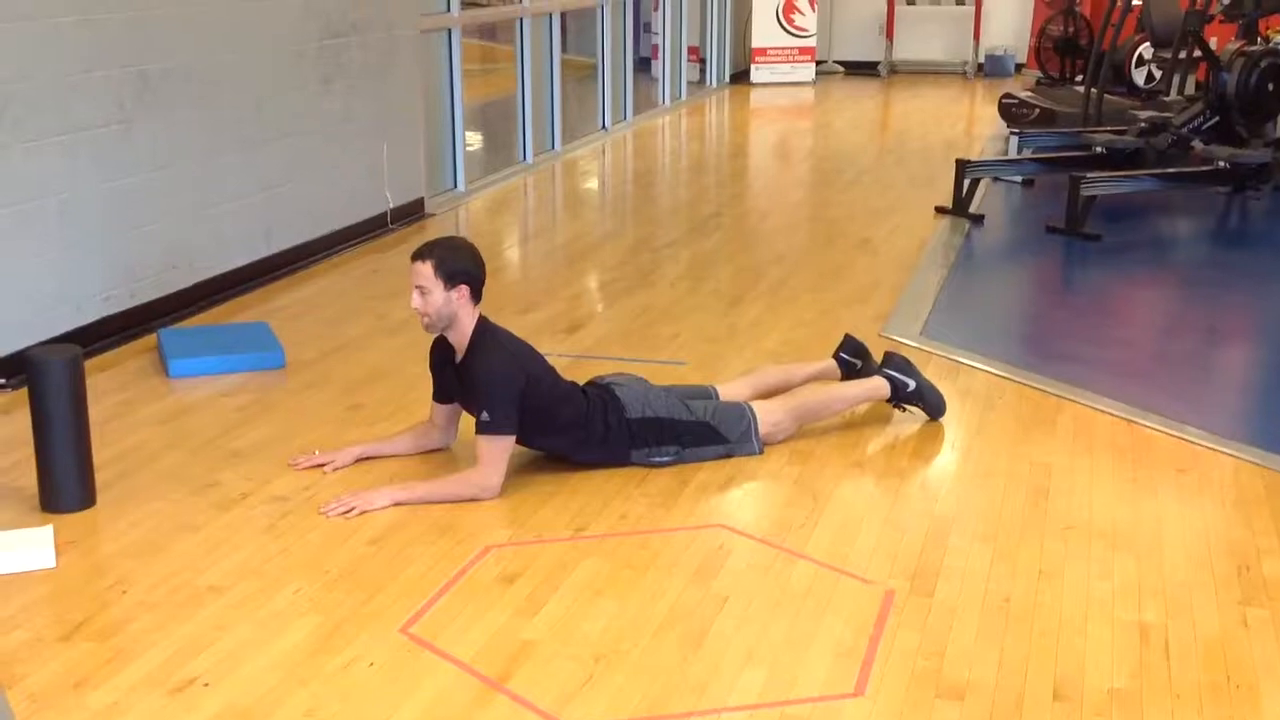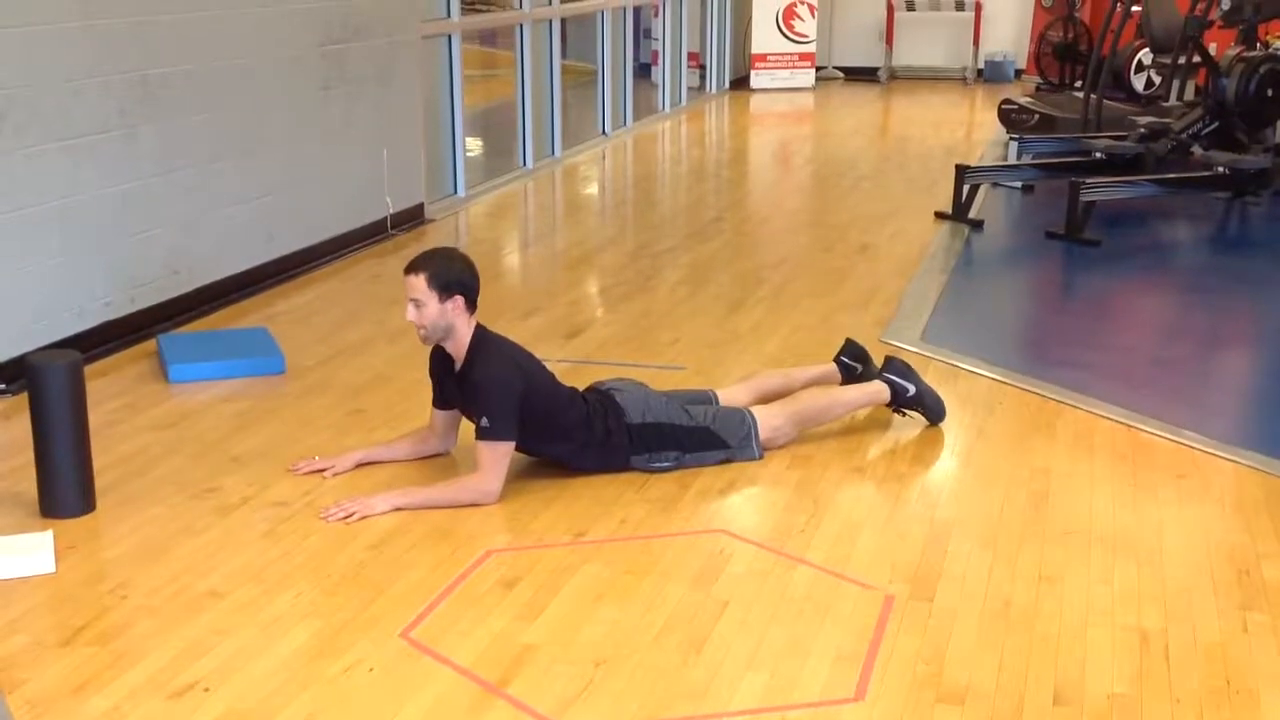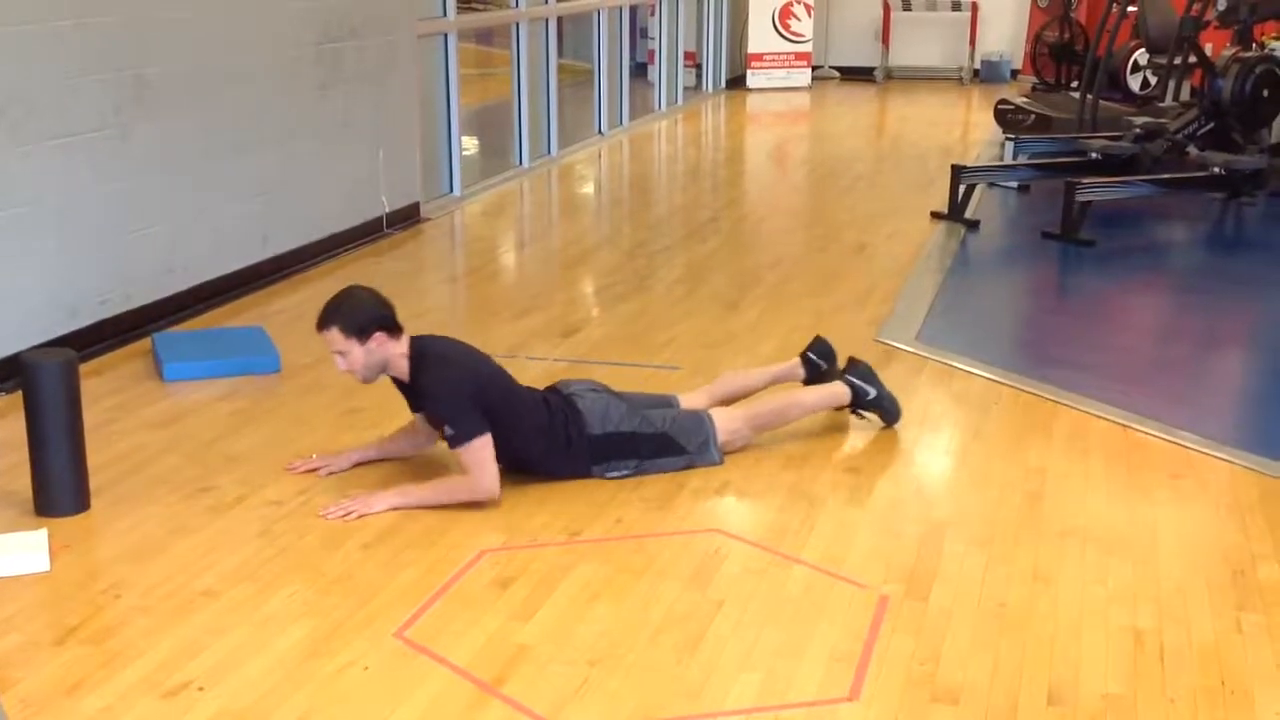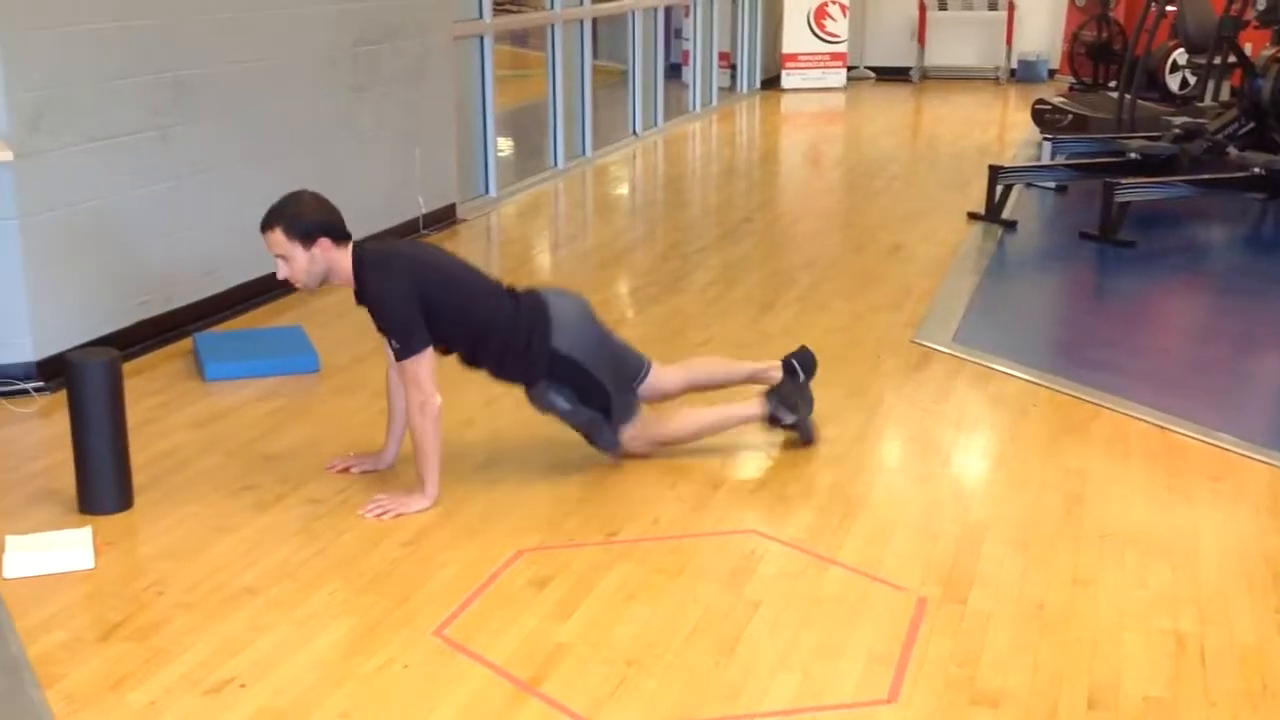
dt=0.7s
person 1, frame 1
left shoulder: (494, 366)
right shoulder: (446, 352)
left elbow: (487, 480)
right elbow: (439, 432)
left wrist: (389, 495)
right wrist: (358, 451)
left hip: (632, 428)
right hip: (611, 399)
left knee: (770, 425)
right knee: (734, 391)
left ankle: (887, 383)
right ankle: (840, 363)
person 1, frame 2
left shoulder: (493, 373)
right shoulder: (446, 359)
left elbow: (488, 485)
right elbow: (438, 438)
left wrist: (390, 499)
right wrist: (357, 455)
left hip: (631, 433)
right hip: (609, 404)
left knee: (773, 427)
right knee: (737, 396)
left ankle: (887, 387)
right ankle: (841, 366)
person 1, frame 3
left shoulder: (441, 380)
right shoulder: (418, 360)
left elbow: (484, 483)
right elbow: (425, 432)
left wrist: (390, 497)
right wrist: (353, 455)
left hip: (591, 441)
right hip: (574, 403)
left knee: (732, 429)
right knee: (699, 401)
left ankle: (846, 388)
right ankle: (807, 364)
person 1, frame 4
left shoulder: (386, 286)
right shoulder: (377, 265)
left elbow: (425, 400)
right elbow: (400, 372)
left wrist: (427, 493)
right wrist: (387, 454)
left hip: (553, 345)
right hip: (553, 318)
left knee: (634, 436)
right knee: (659, 385)
left ankle: (768, 409)
right ankle: (783, 371)
